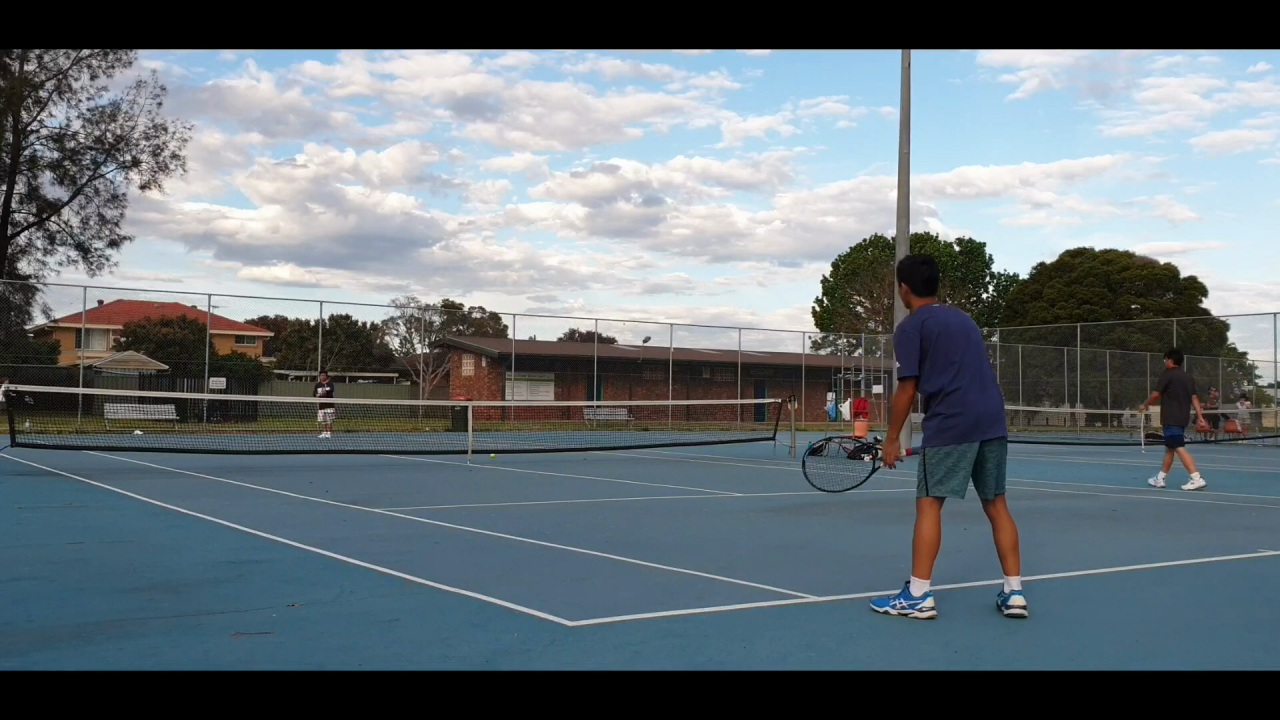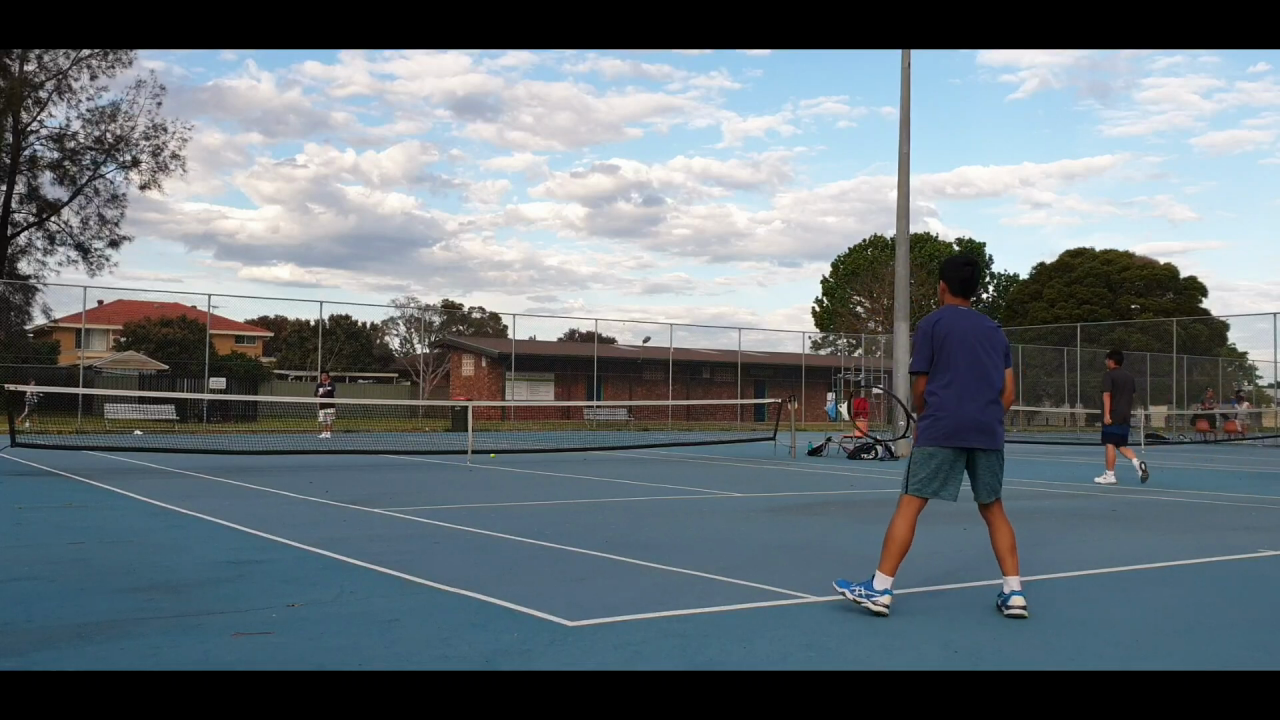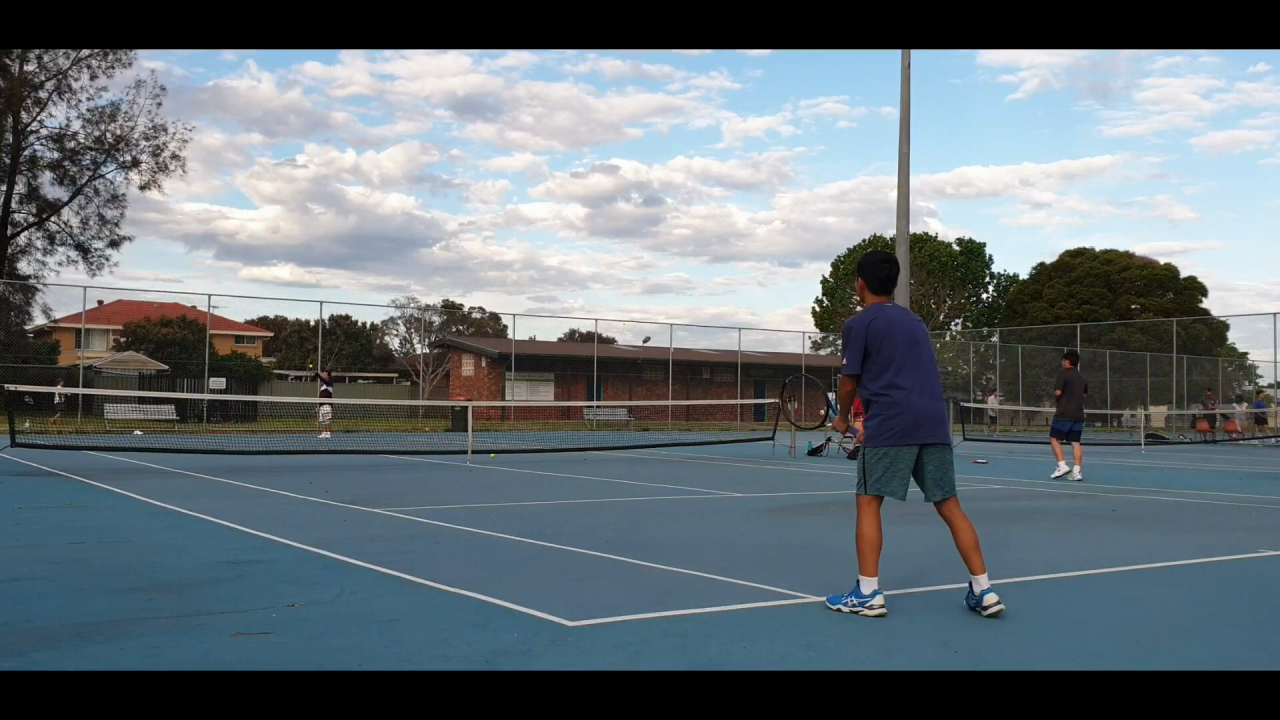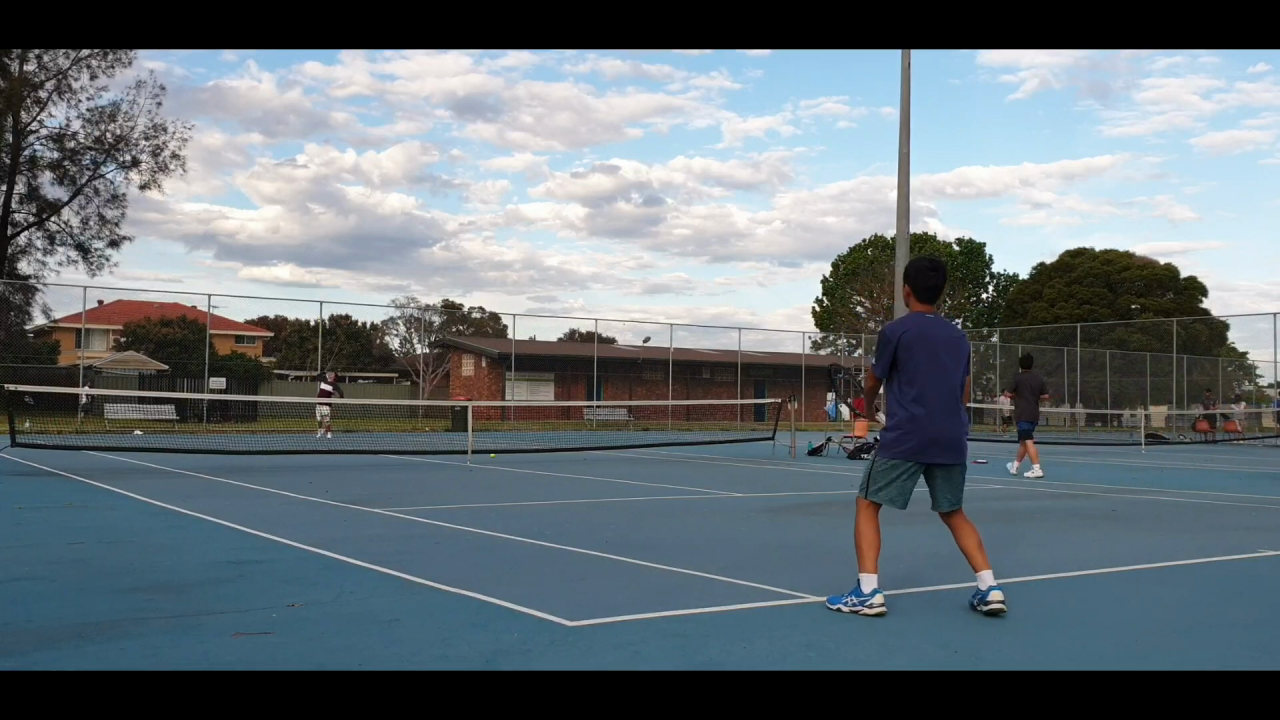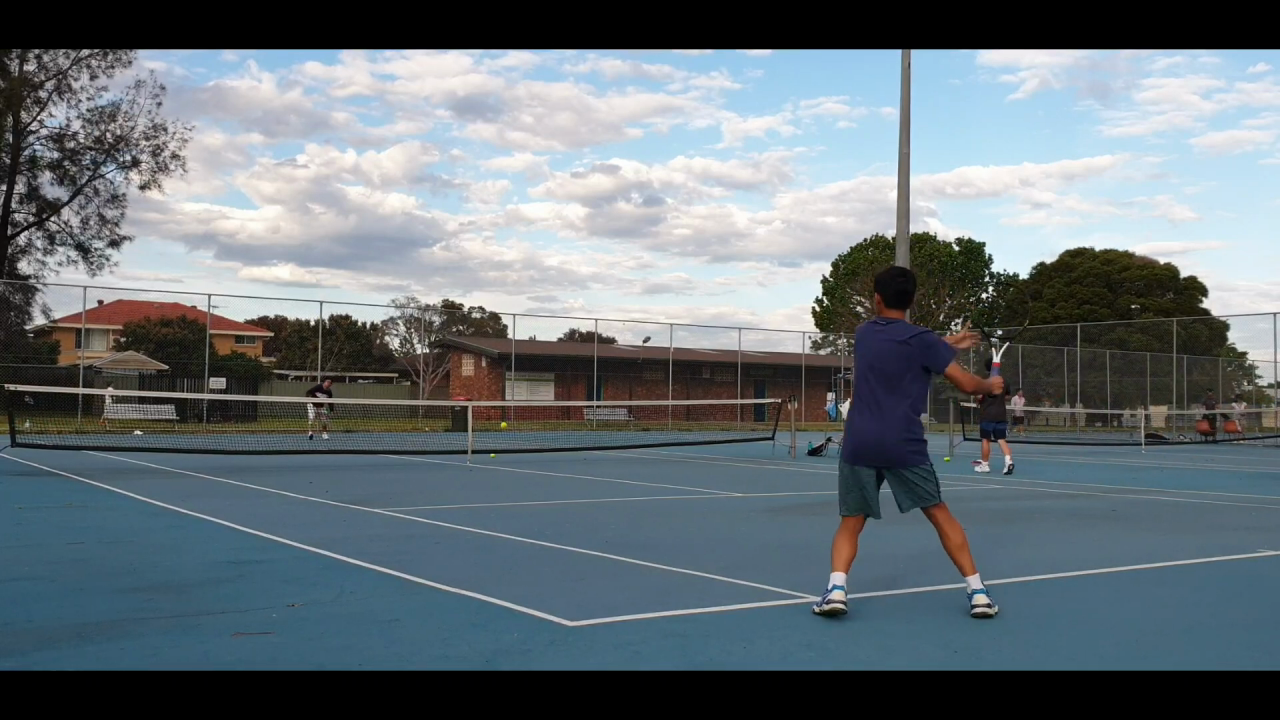
dt=0.7s
person 1, frame 1
left shoulder: (910, 327)
right shoulder: (964, 320)
left elbow: (907, 390)
left wrist: (892, 440)
left hip: (950, 425)
right hip: (992, 421)
left knee: (929, 505)
right knee: (997, 506)
left ankle: (919, 596)
right ankle: (1014, 592)
person 1, frame 2
left shoulder: (931, 324)
right shoulder: (995, 330)
left elbow: (921, 386)
right elbow: (1009, 391)
left wrist: (921, 424)
left hip: (941, 429)
right hip: (988, 431)
left knee: (909, 505)
right knee: (993, 509)
left ankle: (879, 589)
right ankle: (1014, 592)
person 1, frame 3
left shoulder: (858, 324)
right shoulder: (915, 322)
left elbow: (849, 384)
left wrist: (842, 417)
left hip: (889, 425)
right hip: (934, 423)
left knee: (868, 504)
right knee: (950, 507)
left ankle: (868, 594)
right ankle: (984, 590)
person 1, frame 4
left shoulder: (895, 331)
right shoulder: (958, 336)
left elbow: (873, 382)
right elbow: (964, 395)
left wrist: (868, 406)
left hip: (904, 438)
right hip: (951, 440)
left knee: (867, 506)
right knee: (954, 515)
left ankle: (868, 592)
right ankle: (989, 588)
person 1, frame 5
left shoulder: (864, 333)
right shoulder: (924, 338)
right elbow: (968, 384)
left wrist: (948, 343)
right wrist: (991, 386)
left hip: (857, 444)
right hip: (902, 445)
left knee: (850, 523)
right knee: (940, 514)
left ankle: (836, 589)
right ankle: (977, 591)
